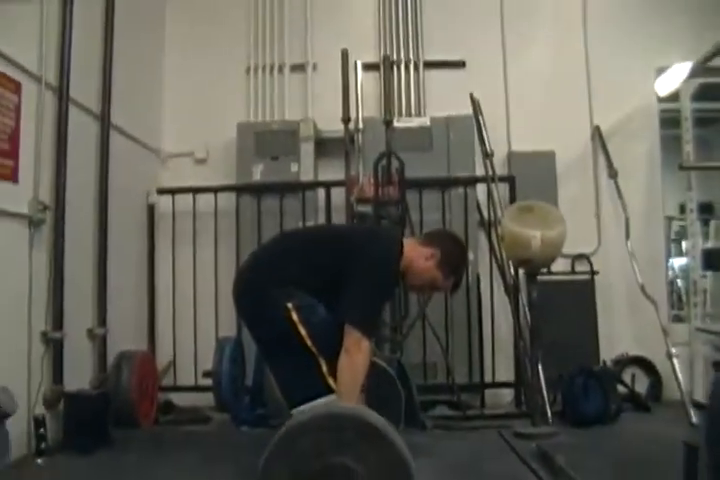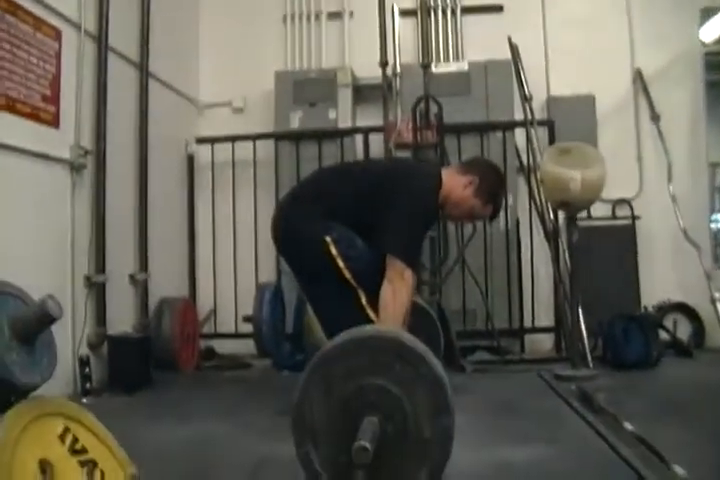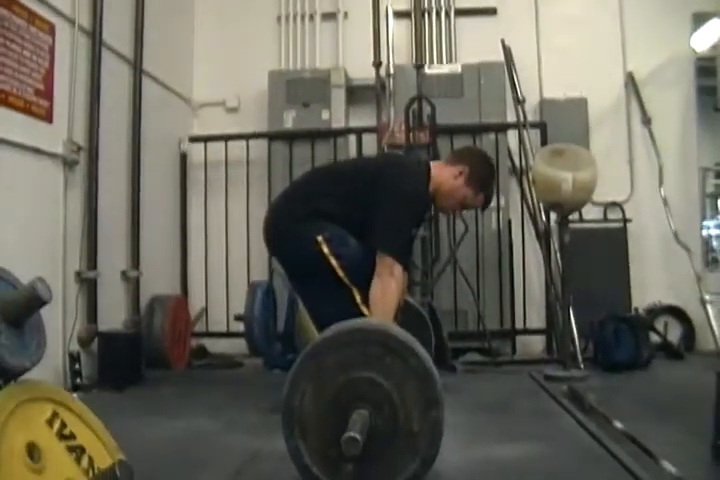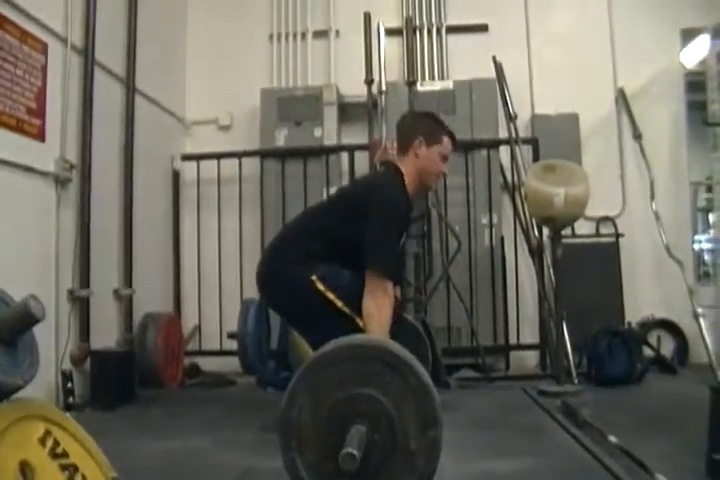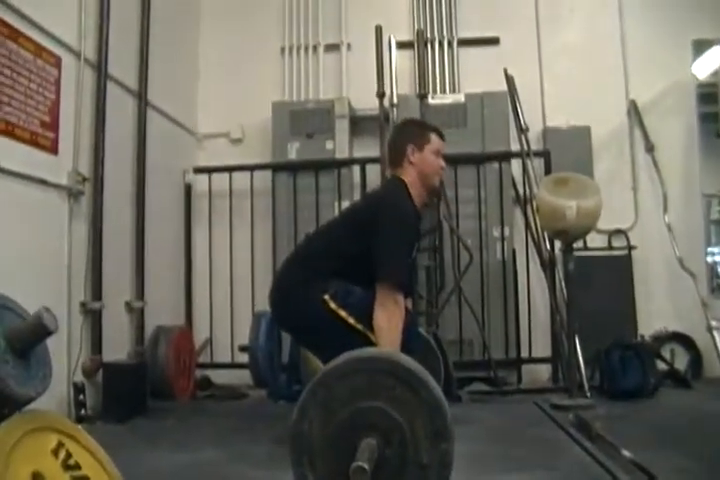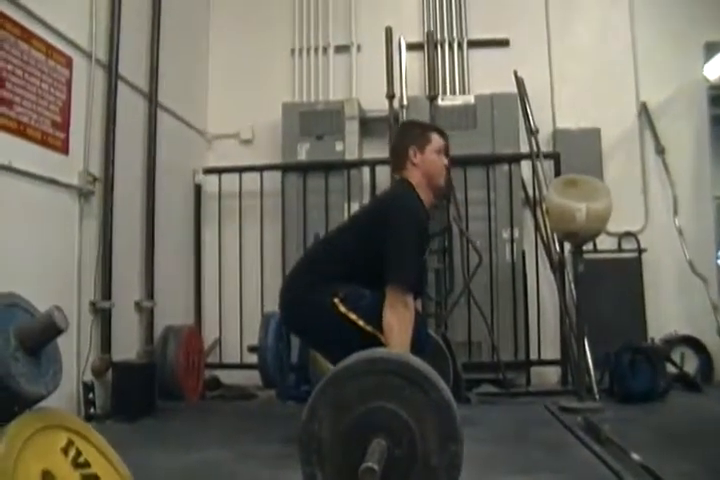
dt=0.5s
person 1, frame 1
left shoulder: (383, 252)
right shoulder: (379, 260)
left elbow: (356, 341)
right elbow: (355, 345)
left hip: (267, 285)
right hip: (268, 286)
right knee: (324, 390)
person 1, frame 2
left shoulder: (422, 186)
right shoulder: (418, 191)
left elbow: (404, 271)
right elbow: (397, 276)
left wrist: (398, 331)
left hip: (304, 221)
right hip: (306, 222)
right knee: (366, 324)
person 1, frame 3
left shoulder: (414, 184)
right shoulder: (408, 186)
left elbow: (396, 270)
right elbow: (387, 272)
left hip: (297, 223)
right hip: (299, 222)
person 1, frame 4
left shoulder: (389, 191)
right shoulder: (388, 196)
left elbow: (386, 284)
right elbow: (378, 288)
left hip: (288, 270)
right hip: (292, 269)
person 1, frame 5
left shoulder: (398, 205)
right shoulder: (395, 208)
left elbow: (397, 296)
right elbow: (388, 300)
left hip: (300, 291)
right hip: (305, 290)
right knee: (400, 337)
person 1, frame 6
left shoulder: (404, 205)
right shoulder: (405, 210)
left elbow: (406, 297)
right elbow: (398, 301)
left hip: (310, 295)
right hip: (314, 295)
right knee: (411, 338)
